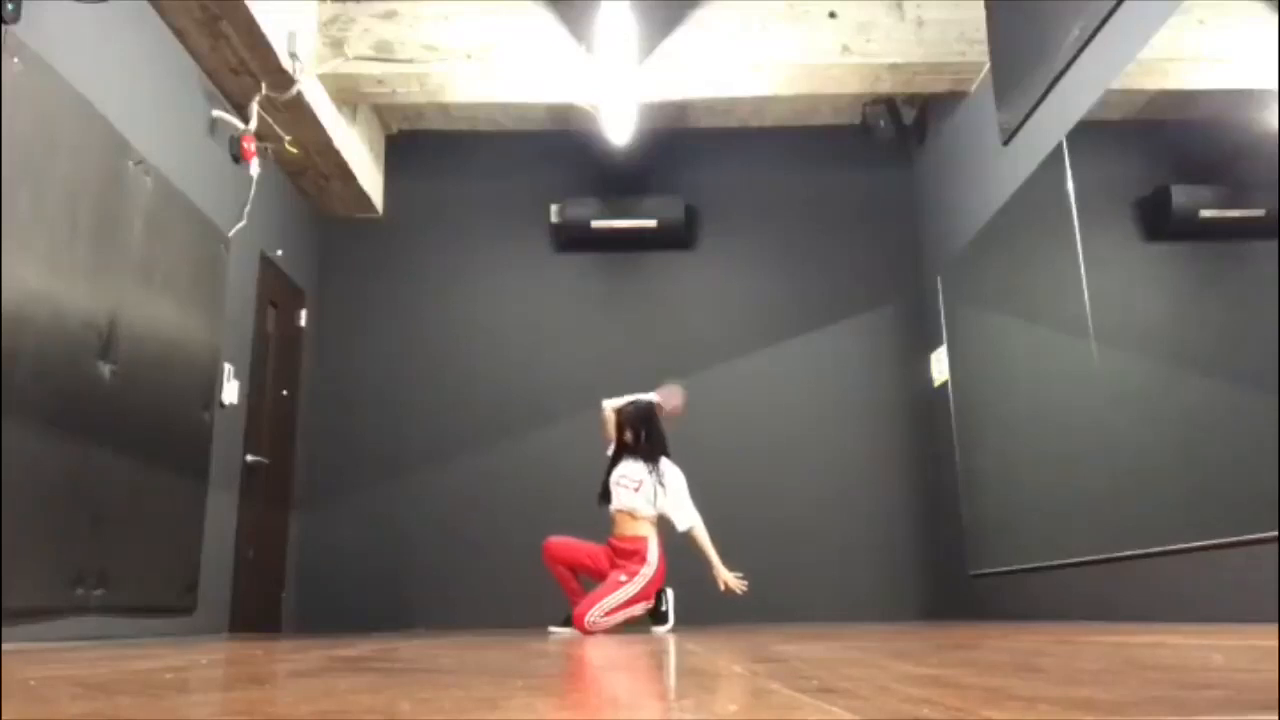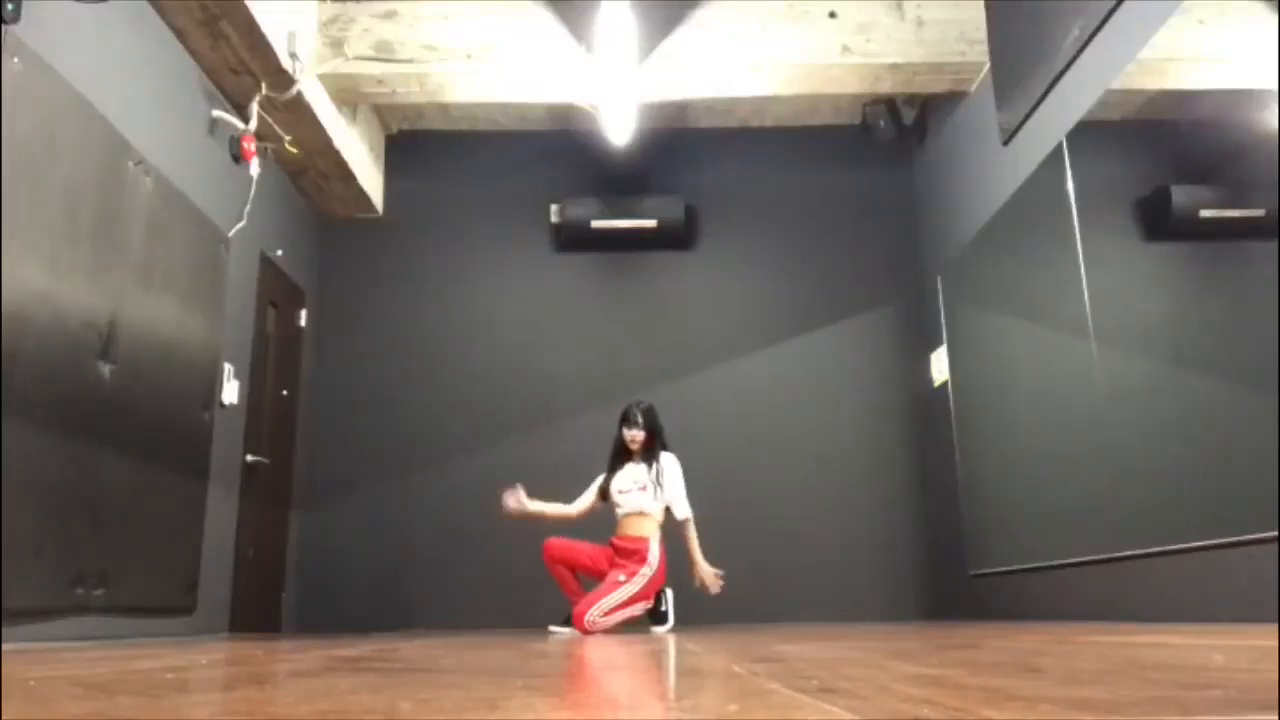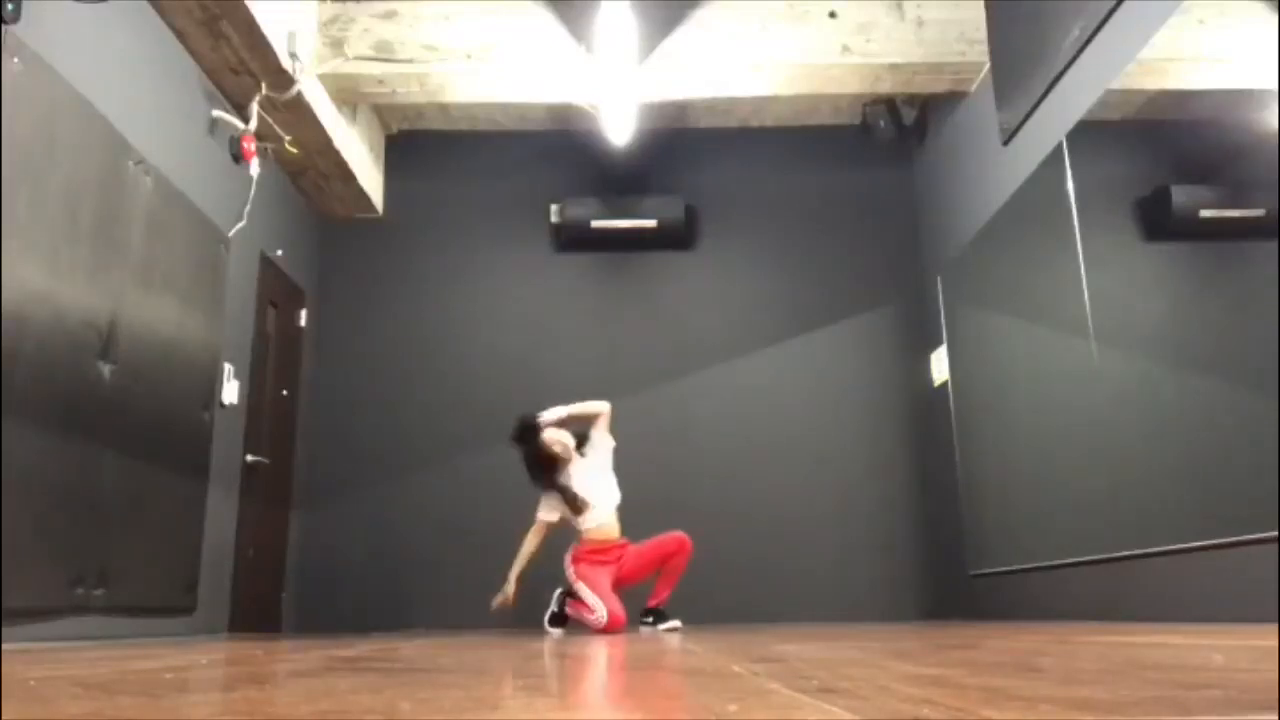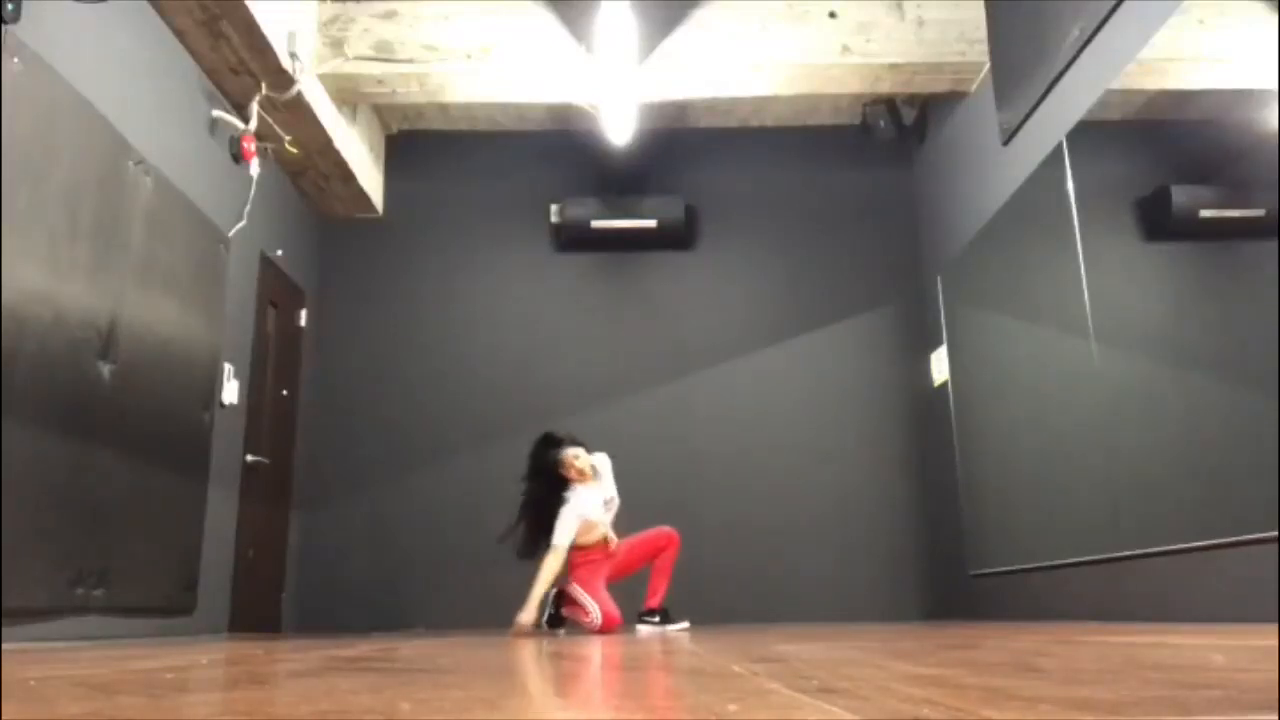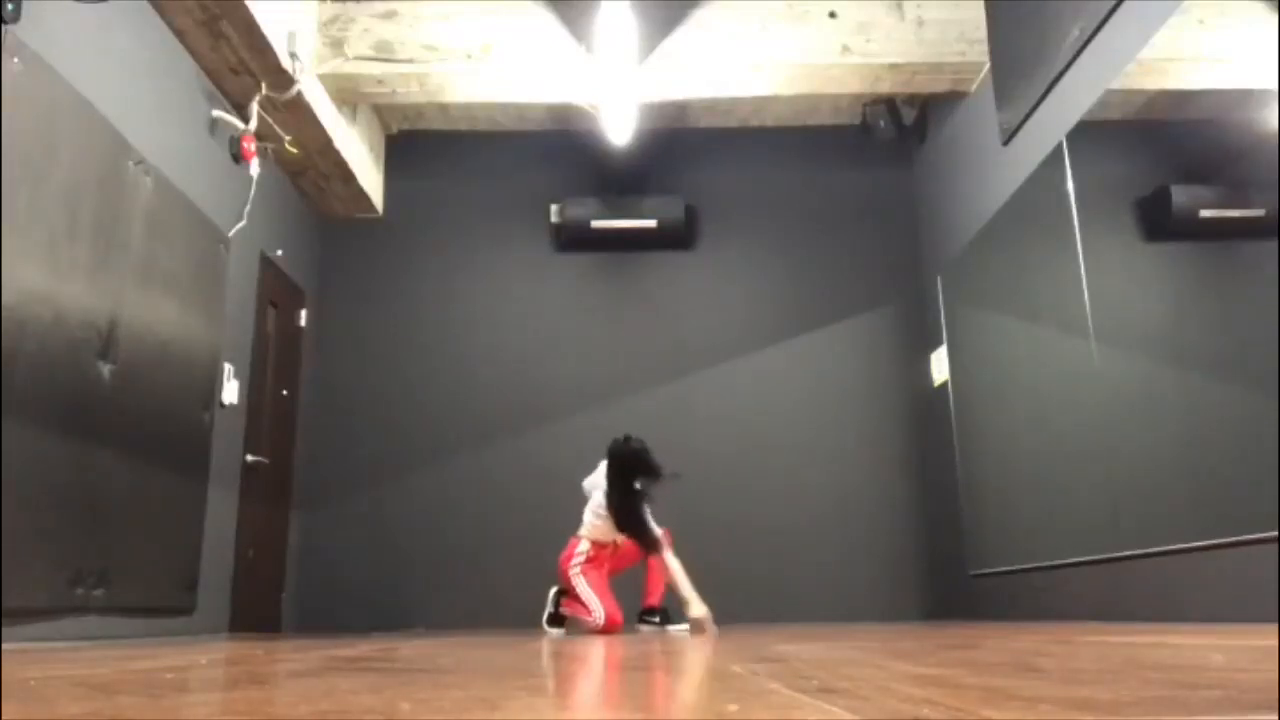
dt=1s
person 1, frame 1
left shoulder: (665, 470)
right shoulder: (623, 457)
left elbow: (691, 520)
right elbow: (608, 406)
left wrist: (718, 567)
right wrist: (650, 400)
left hip: (644, 562)
right hip: (614, 554)
left knee: (587, 622)
right knee: (553, 549)
left ankle: (653, 602)
right ankle: (582, 609)
person 1, frame 2
left shoulder: (666, 462)
right shoulder: (615, 471)
left elbow: (684, 514)
right elbow: (575, 510)
left wrist: (698, 562)
right wrist: (528, 506)
left hip: (647, 559)
right hip: (616, 554)
left knee: (586, 622)
right knee: (554, 549)
left ankle: (653, 602)
right ankle: (582, 609)
person 1, frame 3
left shoulder: (595, 455)
right shoulder: (559, 482)
left elbow: (602, 408)
right elbow: (537, 533)
left wrist: (562, 413)
right wrist: (512, 579)
left hip: (621, 554)
right hip: (587, 561)
left knee: (680, 542)
right knee: (614, 620)
left ankle: (651, 613)
right ankle: (566, 604)
person 1, frame 4
left shoulder: (602, 462)
right shoulder: (572, 505)
right elbow: (555, 555)
left wrist: (608, 529)
right wrist: (531, 605)
left hip: (608, 552)
right hip: (583, 563)
left knee: (667, 537)
right knee: (610, 622)
left ankle: (651, 614)
right ankle: (562, 604)
person 1, frame 5
left shoulder: (608, 469)
right shoulder: (633, 501)
left elbow: (588, 486)
right elbow: (663, 552)
right wrist: (693, 600)
right hip: (581, 560)
left knee: (659, 540)
right knee: (612, 622)
left ankle: (651, 613)
right ankle: (561, 604)
